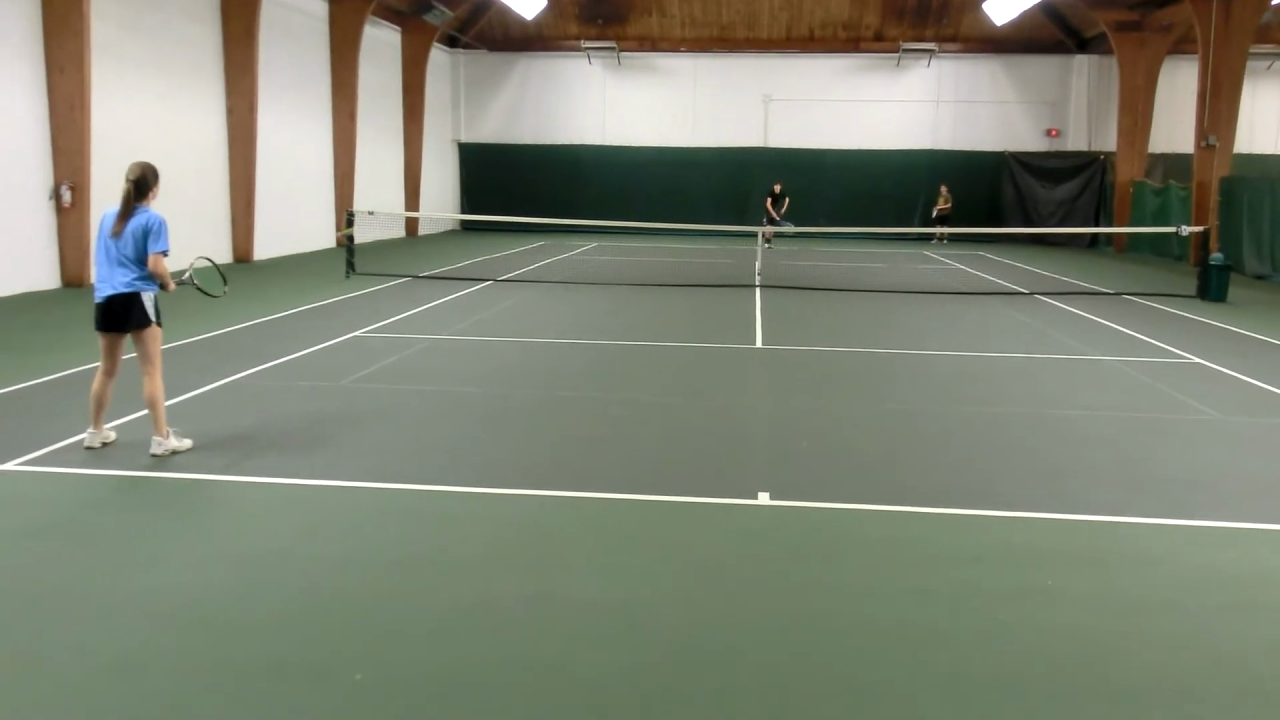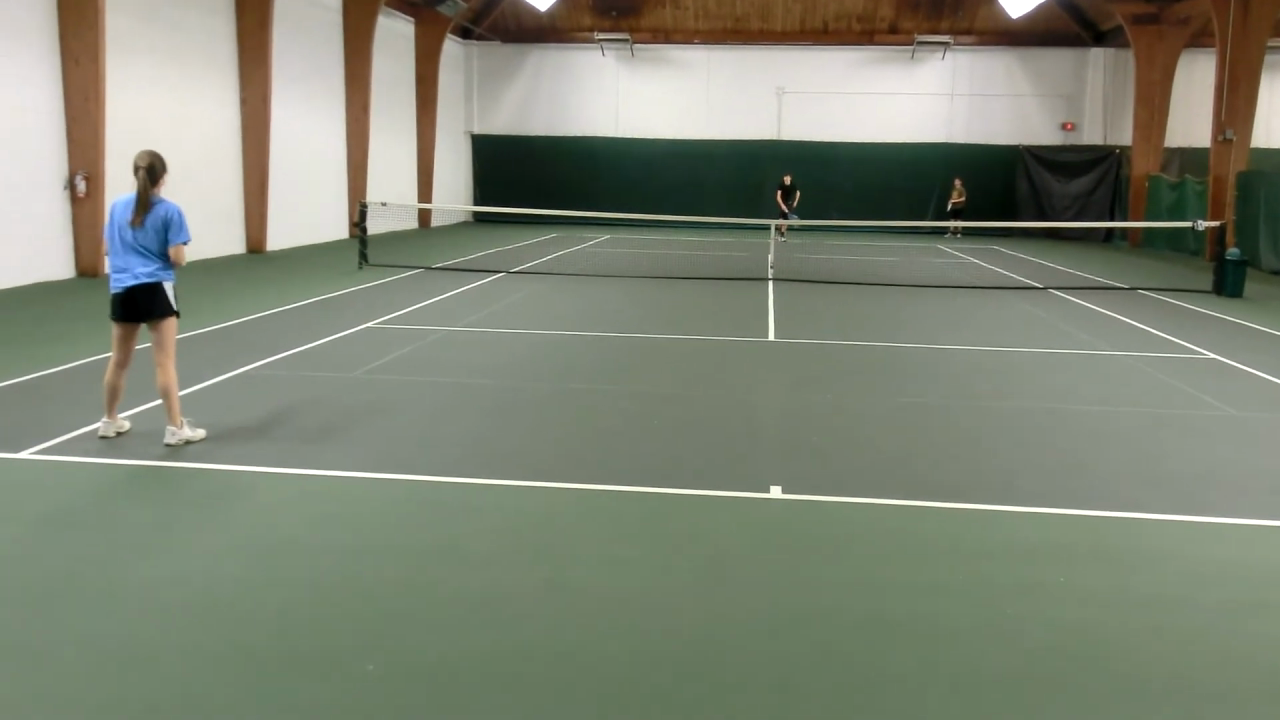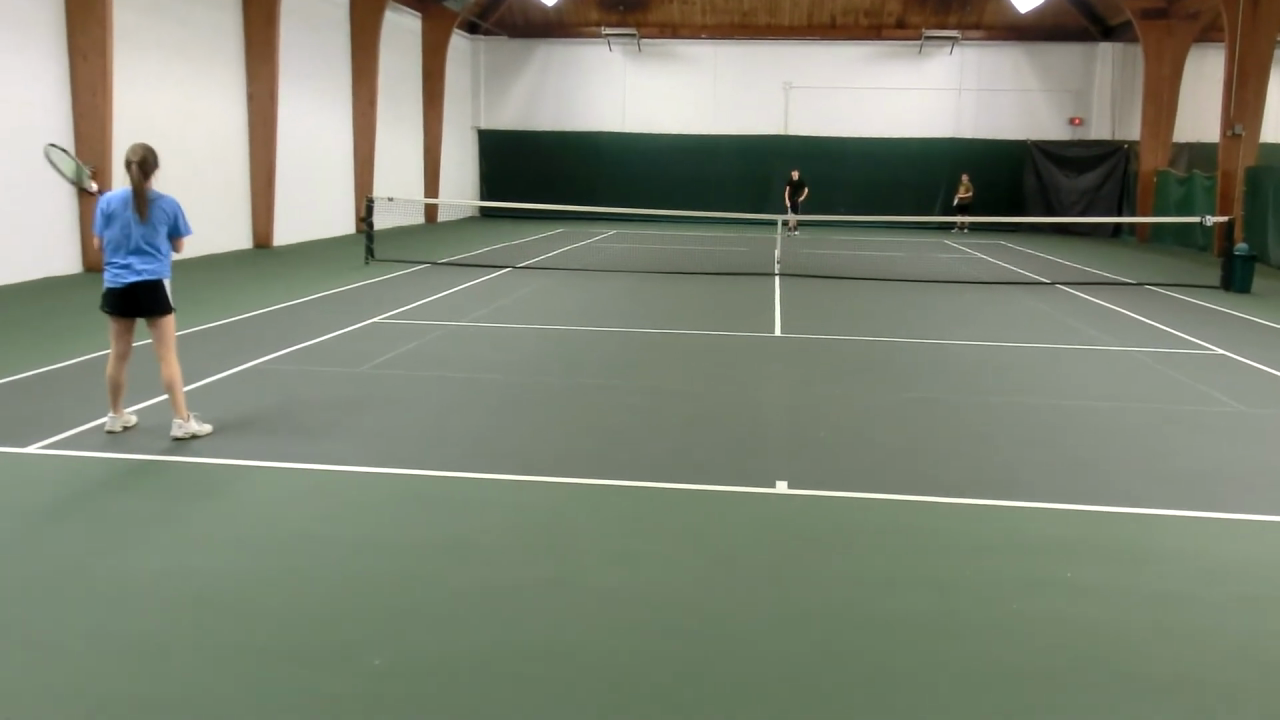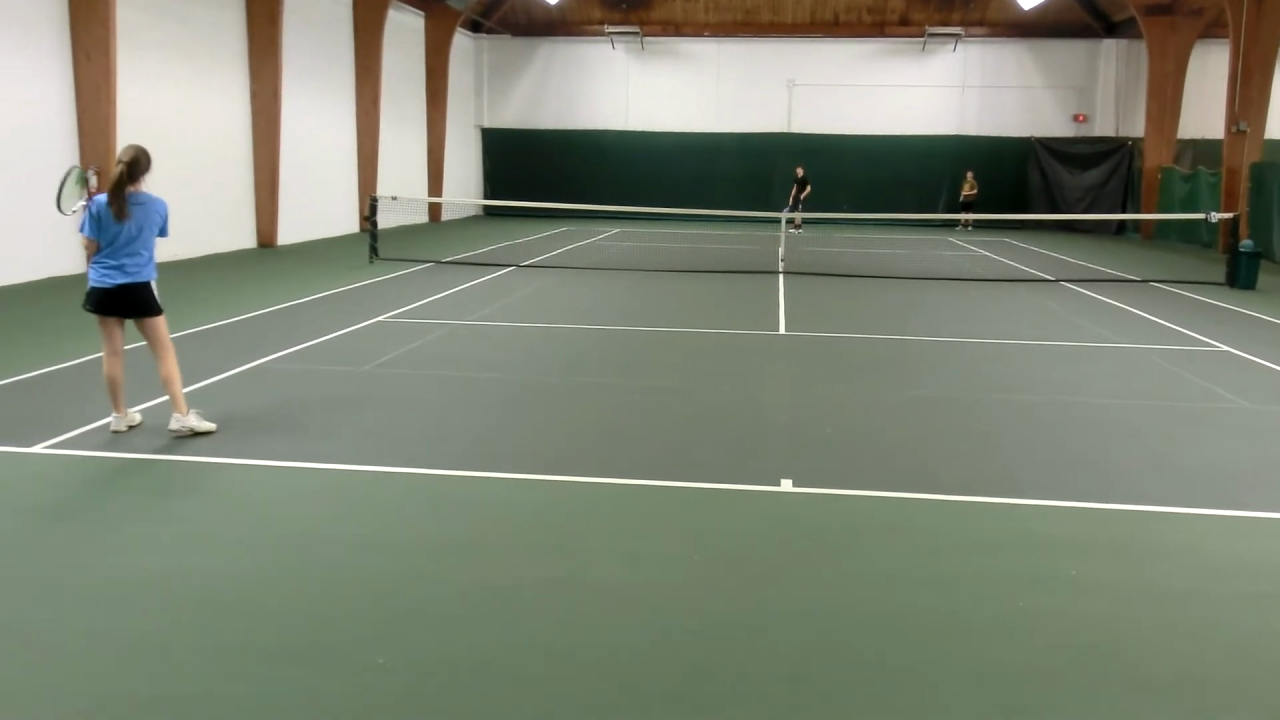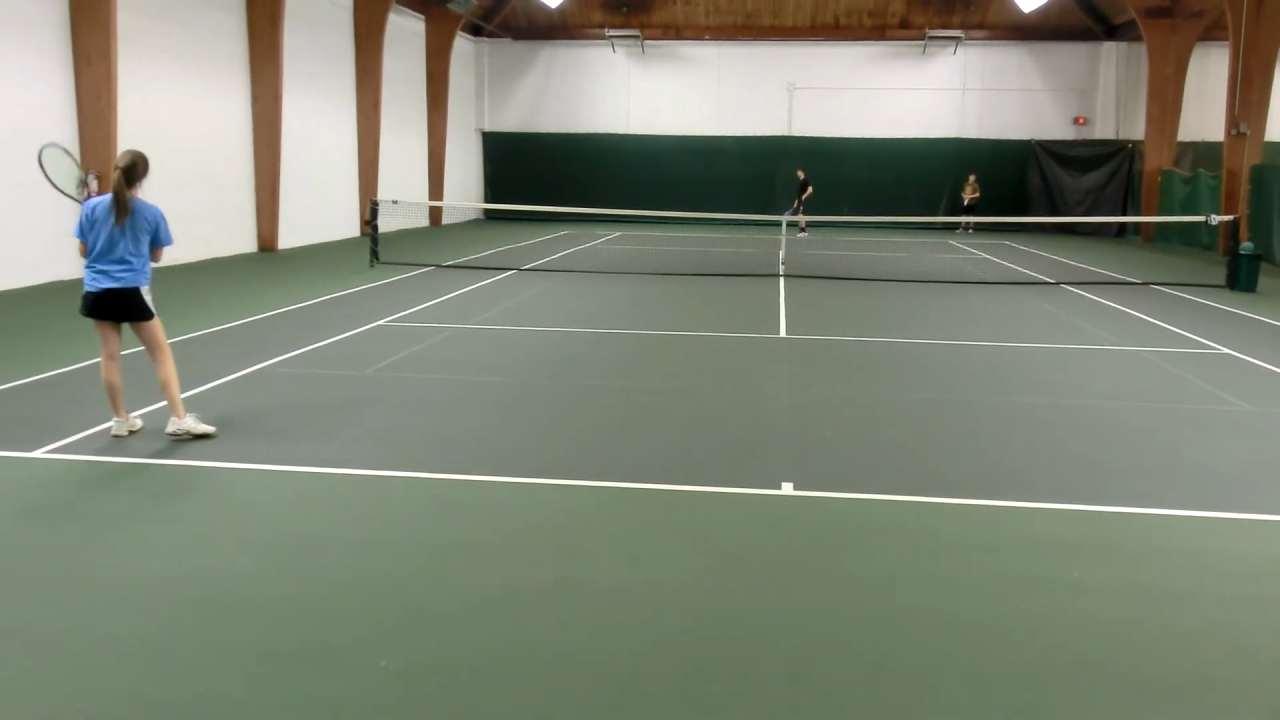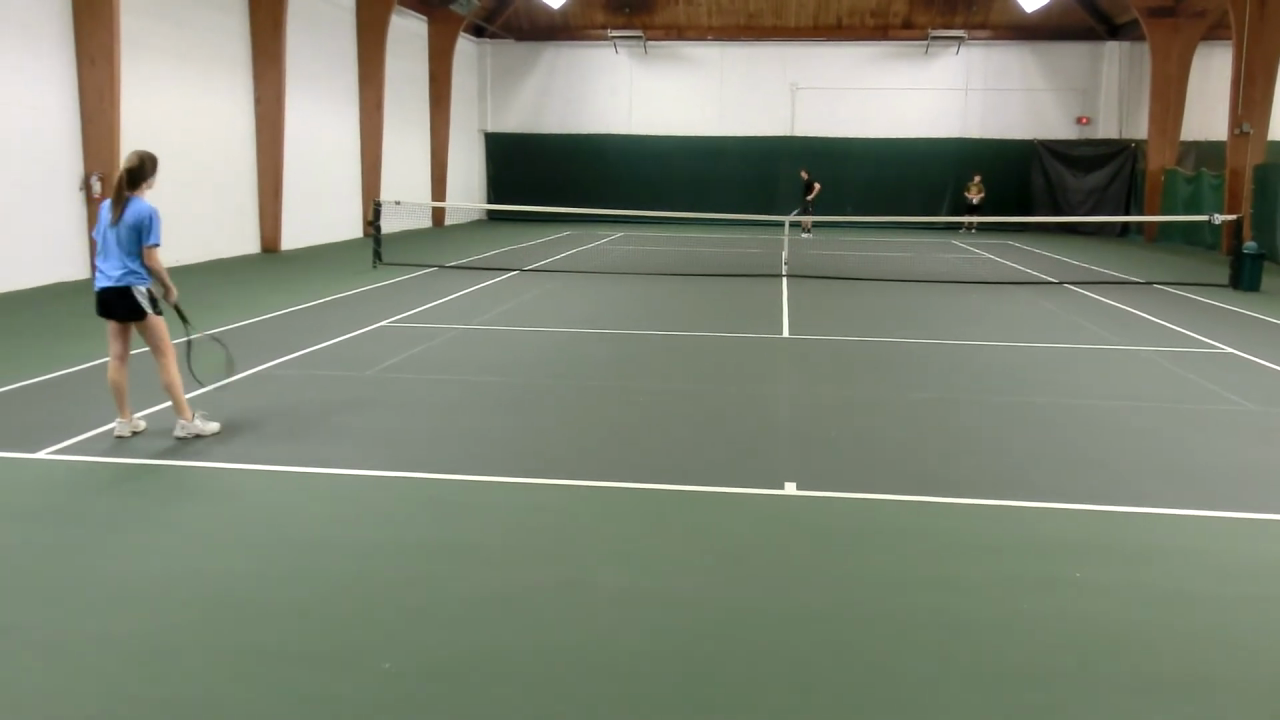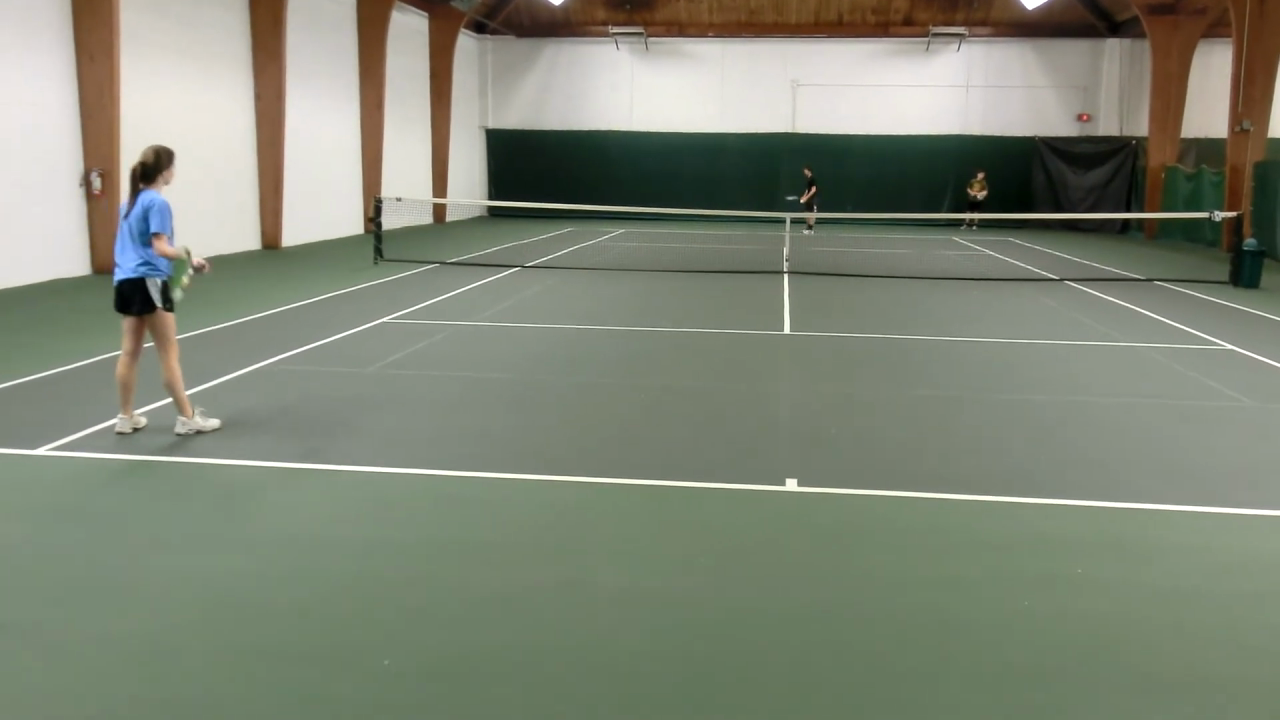
dt=0.3s
person 1, frame 1
left shoulder: (108, 217)
right shoulder: (153, 220)
left elbow: (99, 259)
right elbow: (155, 266)
right wrist: (168, 283)
left hip: (105, 299)
right hip: (136, 298)
left knee: (106, 369)
right knee: (152, 371)
left ankle: (95, 431)
right ankle: (161, 437)
person 1, frame 2
left shoulder: (117, 206)
right shoulder: (170, 211)
left elbow: (107, 250)
right elbow: (177, 258)
left hip: (121, 290)
right hip: (155, 288)
left knee: (119, 360)
right knee: (165, 361)
left ankle: (110, 420)
right ankle: (175, 427)
person 1, frame 3
left shoulder: (108, 201)
right shoulder: (169, 205)
left elbow: (98, 246)
right elbow: (178, 247)
left hip: (117, 285)
right hip: (153, 285)
left knee: (119, 353)
right knee: (167, 355)
left ankle: (116, 415)
right ankle: (182, 420)
person 1, frame 4
left shoulder: (98, 204)
right shoulder: (158, 206)
left elbow: (90, 249)
left hip: (104, 286)
right hip: (140, 286)
left knee: (112, 353)
right knee: (164, 352)
left ankle: (120, 415)
right ankle: (181, 414)
person 1, frame 5
left shoulder: (92, 207)
right shoulder: (151, 213)
left elbow: (83, 251)
right elbow: (157, 257)
left hip: (97, 291)
right hip: (133, 291)
left knee: (110, 356)
right knee: (162, 353)
left ankle: (121, 420)
right ankle: (179, 418)
person 1, frame 6
left shoulder: (107, 206)
right shoulder: (146, 212)
left elbow: (101, 245)
right elbow: (150, 260)
right wrist: (169, 287)
left hip: (106, 289)
right hip: (132, 289)
left knee: (117, 356)
right knee: (165, 354)
left ankle: (124, 420)
right ankle: (186, 420)
person 1, frame 7
left shoulder: (132, 200)
right shoulder: (156, 202)
right elbow: (159, 247)
right wrist: (190, 259)
left hip: (125, 281)
right hip: (148, 280)
left knee: (130, 351)
right knee: (168, 353)
left ankle: (125, 417)
right ankle: (187, 417)
